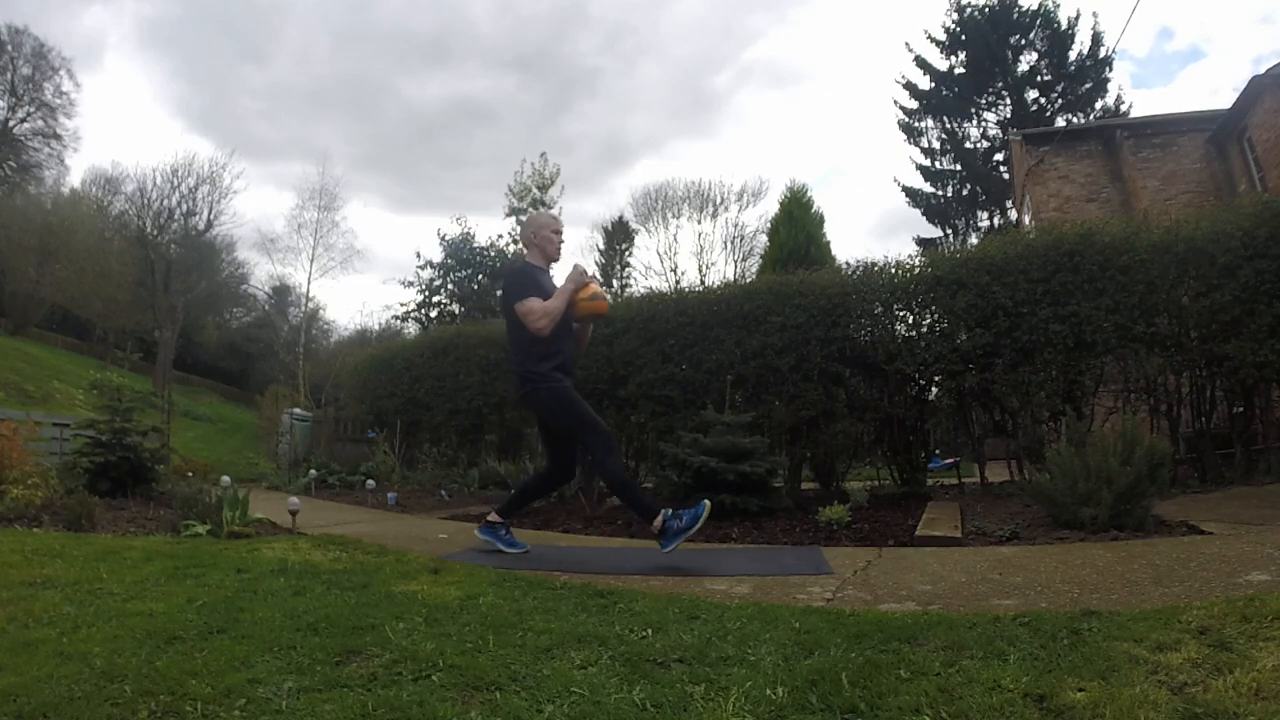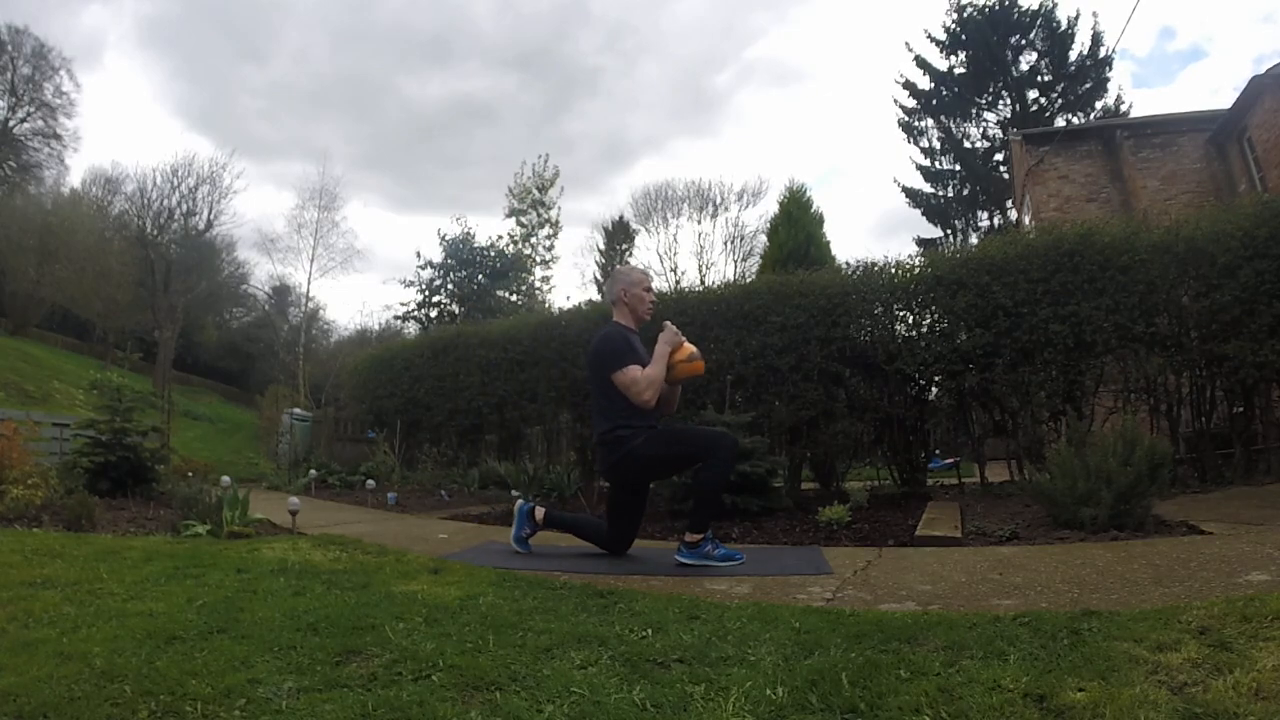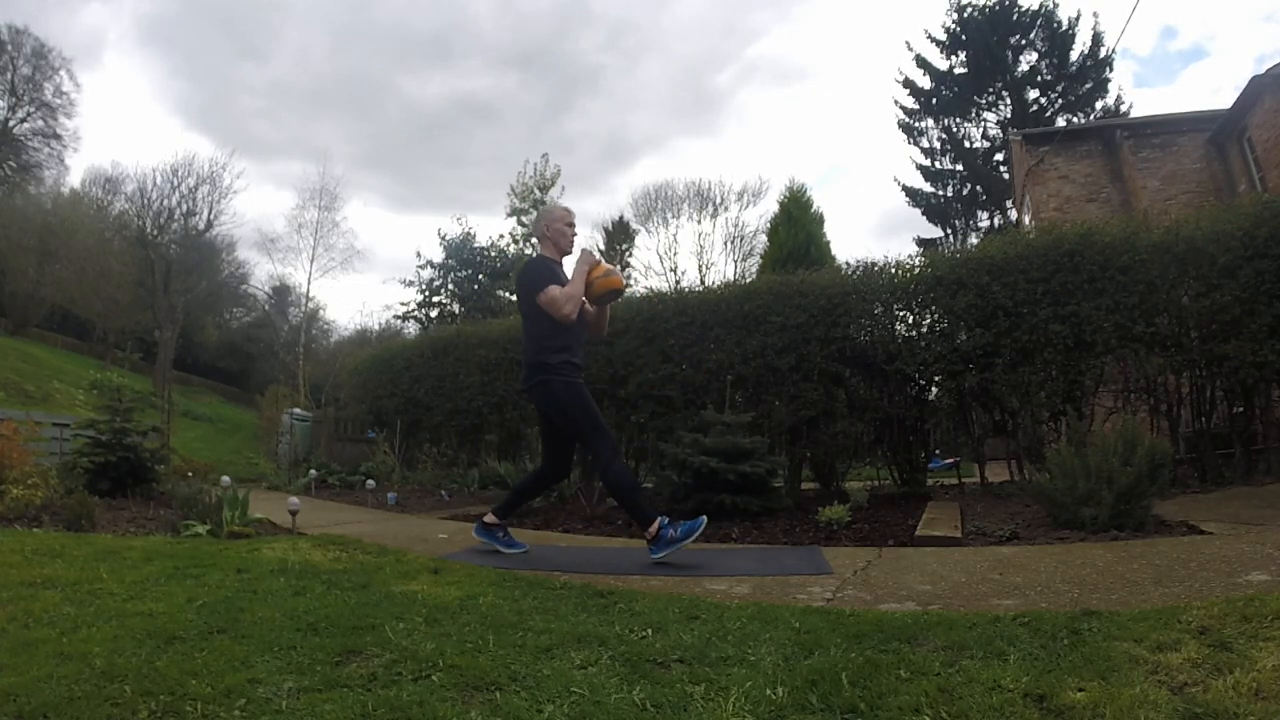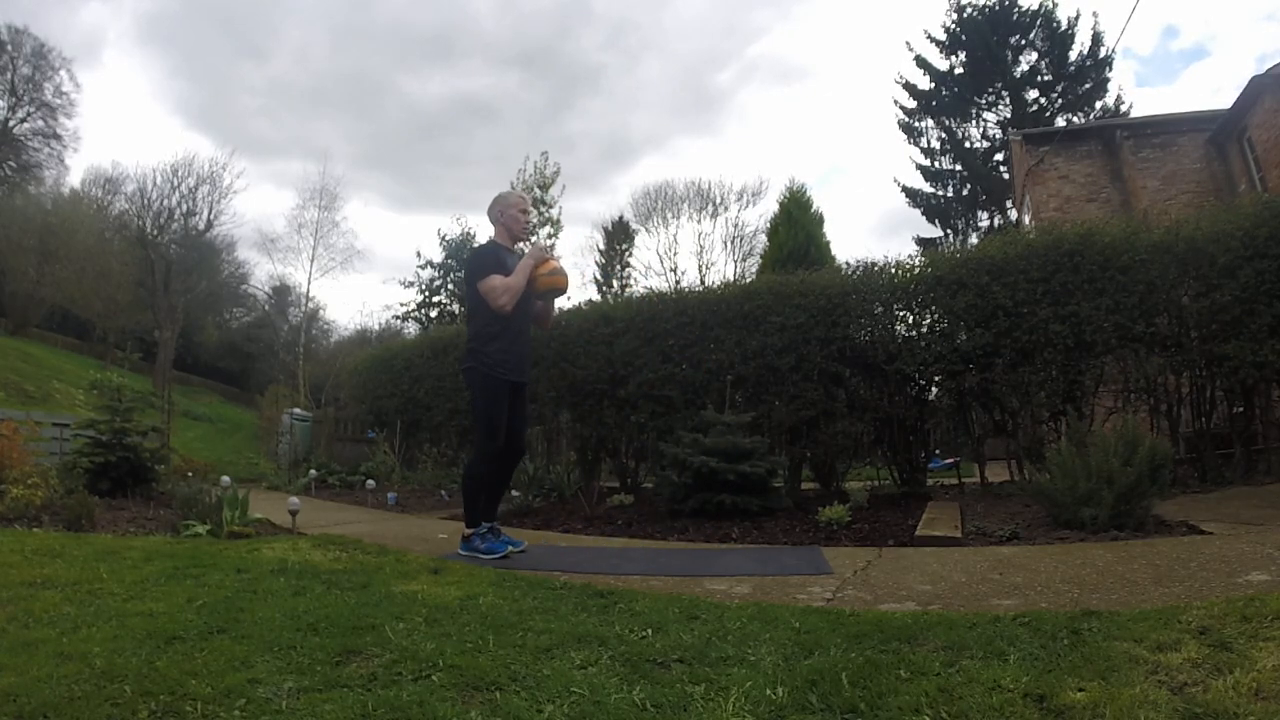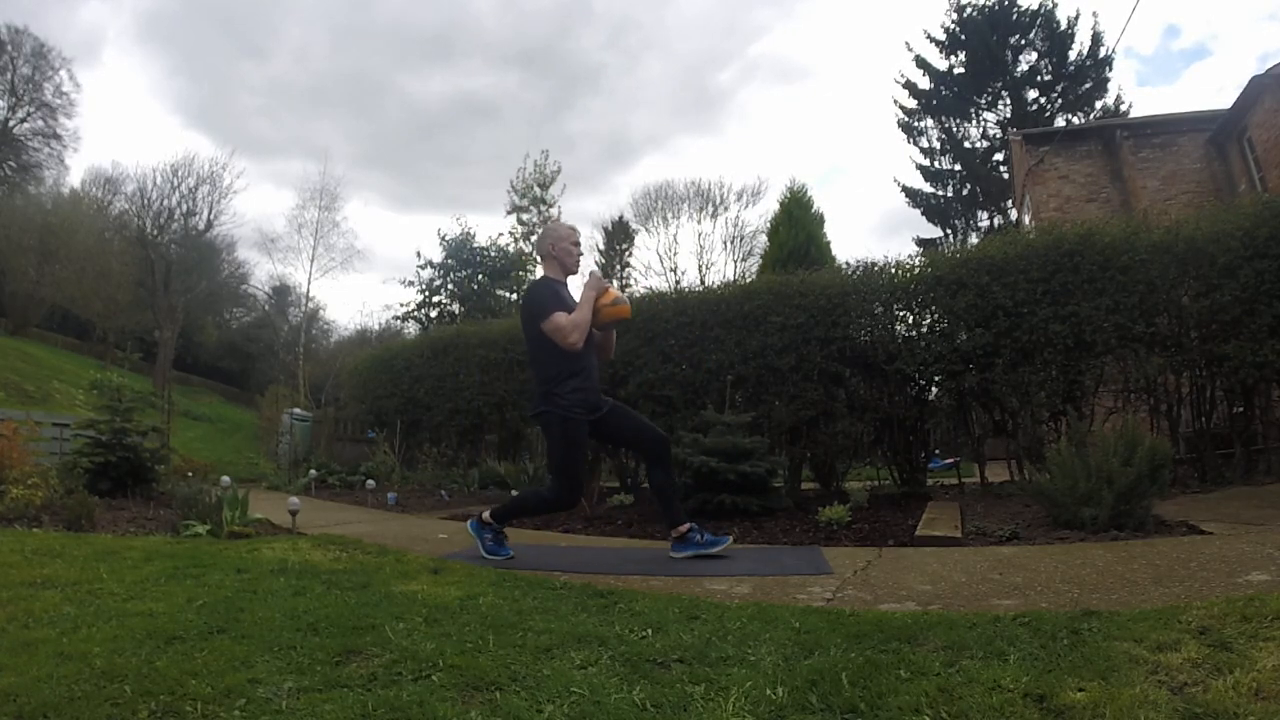
dt=0.7s
person 1, frame 1
left shoulder: (545, 283)
right shoulder: (520, 278)
left elbow: (575, 343)
right elbow: (540, 323)
right wrist: (569, 287)
left hip: (552, 384)
right hip: (541, 382)
left knee: (561, 467)
right knee: (601, 442)
left ankle: (495, 522)
right ankle: (663, 524)
person 1, frame 2
left shoulder: (630, 342)
right shoulder: (612, 341)
left elbow: (665, 406)
right elbow: (645, 397)
right wrist: (664, 348)
left hip: (632, 451)
right hip: (628, 448)
left knee: (616, 541)
right knee: (723, 446)
left ankle: (534, 515)
right ankle: (695, 542)
person 1, frame 3
left shoulder: (561, 276)
right shoulder: (535, 270)
left elbow: (597, 327)
right elbow: (566, 310)
right wrist: (583, 269)
left hip: (559, 378)
right hip: (551, 377)
left knee: (555, 467)
right knee: (604, 446)
left ankle: (491, 522)
right ankle: (656, 531)
person 1, frame 4
left shoulder: (520, 262)
right shoulder: (483, 256)
left elbow: (542, 320)
right elbow: (502, 300)
right wrist: (529, 261)
left hip: (514, 371)
right hip: (488, 368)
left knee: (513, 449)
right knee: (489, 448)
left ankle: (487, 525)
right ankle: (472, 533)
person 1, frame 5
left shoulder: (564, 296)
right shoulder: (539, 294)
left elbow: (606, 351)
right elbow: (573, 340)
right wrist: (591, 293)
left hip: (593, 403)
right hip: (563, 408)
left knee: (657, 445)
right knee: (567, 493)
left ankle: (683, 534)
right ankle: (489, 522)
